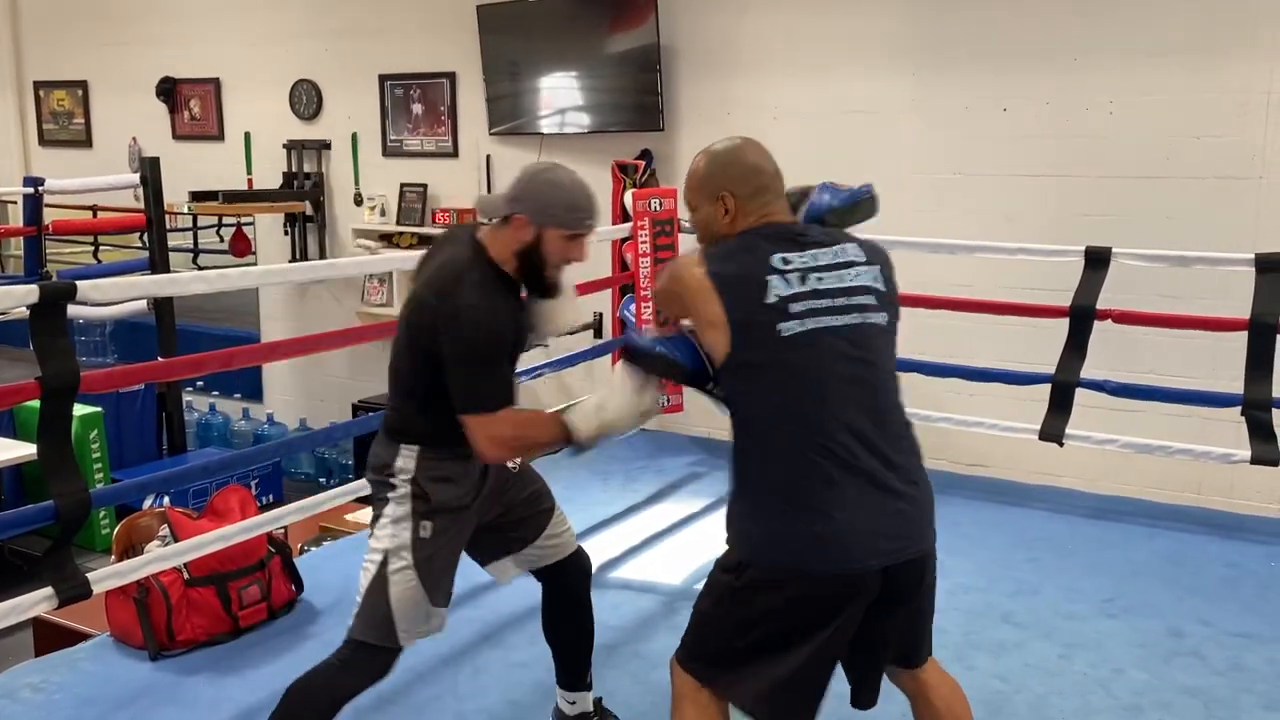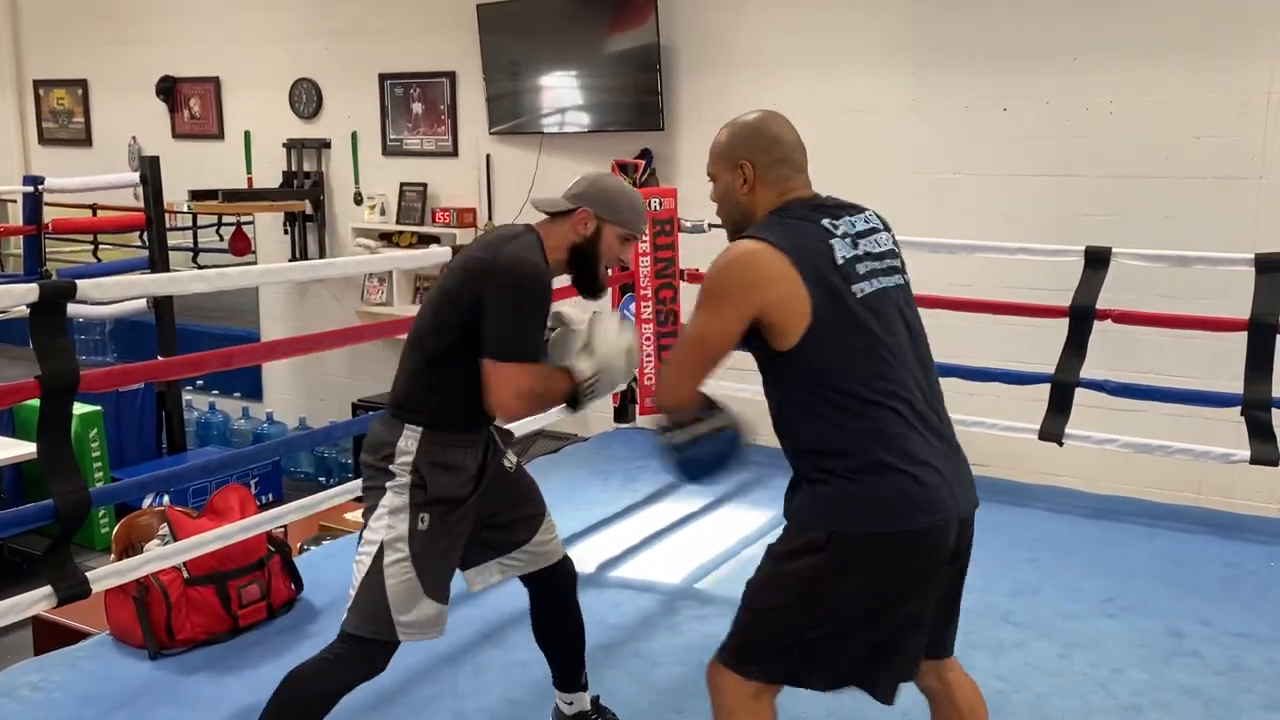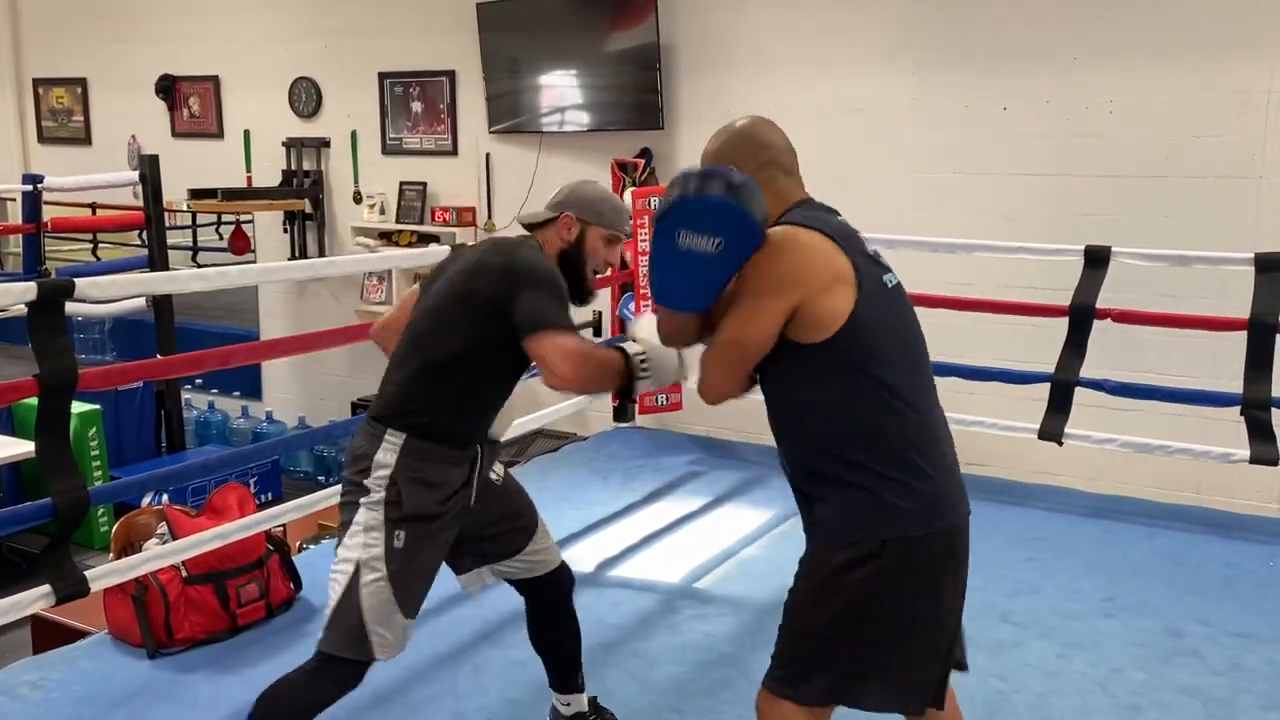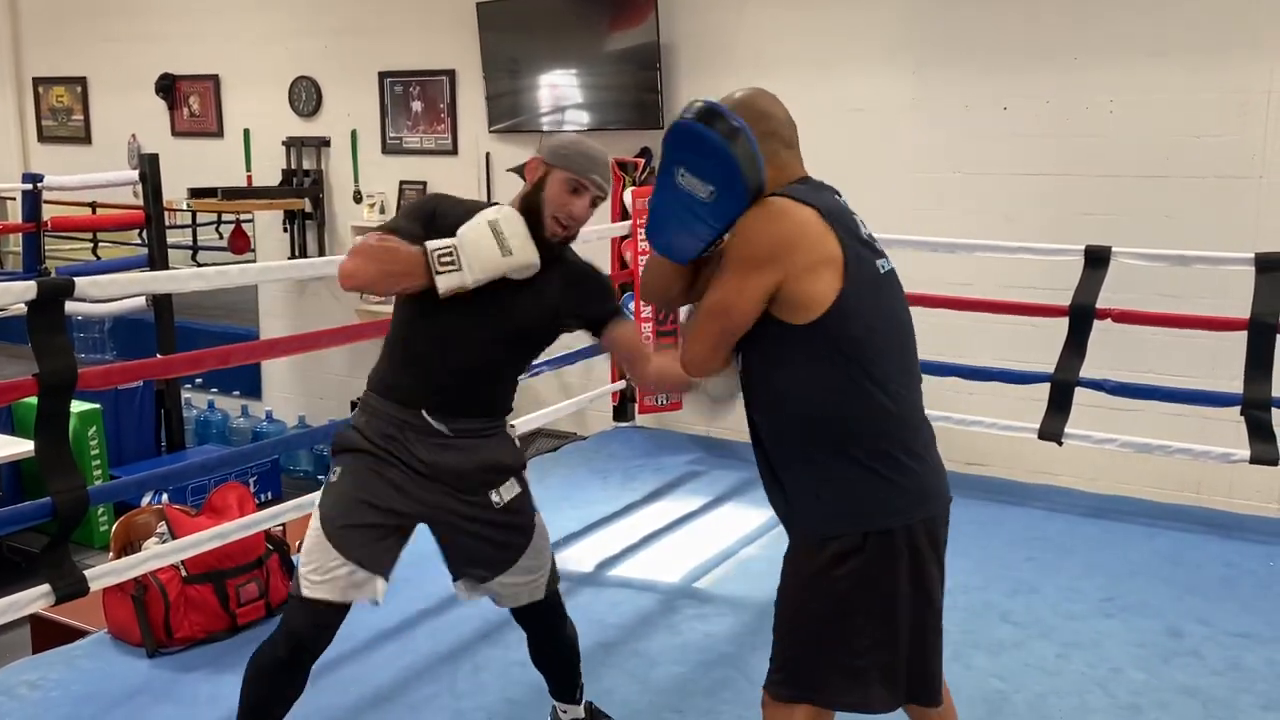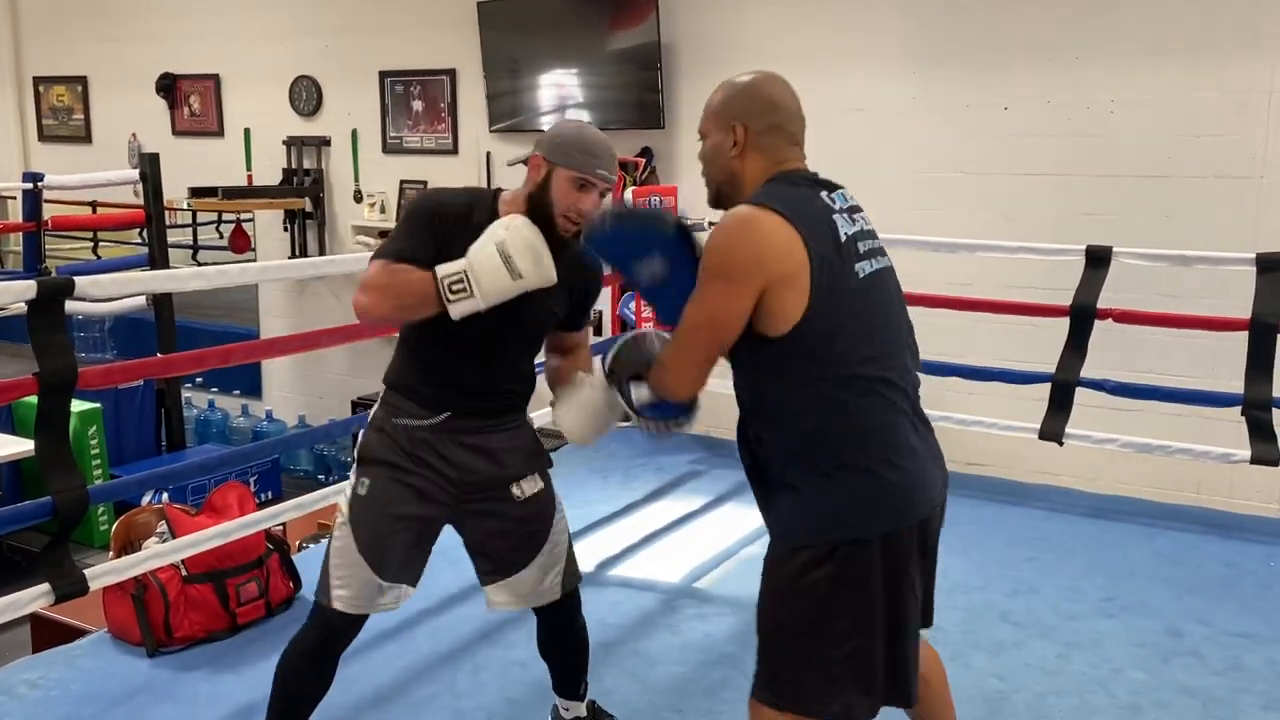
dt=0.2s
person 1, frame 1
left shoulder: (699, 277)
right shoulder: (872, 262)
left elbow: (668, 297)
left hip: (795, 546)
right hip: (904, 525)
right knee: (914, 666)
person 1, frame 2
left shoulder: (753, 261)
right shoulder: (870, 227)
left elbow: (676, 387)
left wrist: (694, 419)
left hip: (861, 514)
right hip: (945, 494)
right knee: (933, 660)
person 1, frame 3
left shoulder: (787, 249)
right shoulder: (824, 235)
left elbow: (718, 383)
right elbow: (677, 333)
left hip: (883, 519)
right hip: (924, 502)
right knee: (918, 668)
person 1, frame 4
left shoulder: (777, 224)
right shoulder: (812, 214)
left elbow: (697, 356)
right elbow: (660, 290)
right wrist: (685, 225)
left hip: (862, 510)
right hip: (896, 493)
right knee: (902, 659)
person 1, frame 5
left shoulder: (751, 229)
right shoulder: (829, 206)
left elbow: (678, 381)
left wrist: (644, 362)
left hip: (843, 508)
right hip: (906, 481)
right knee: (896, 639)
person 2, frame 1
left shoulder: (480, 247)
right shoulder: (472, 304)
right elbow: (494, 437)
left wrist: (536, 314)
right wrist: (595, 418)
left hip: (483, 457)
right hip: (426, 472)
left knee: (569, 572)
right knee: (371, 652)
person 2, frame 2
left shoulder: (516, 247)
right shoulder: (519, 266)
right elbow: (511, 395)
left wrist: (573, 348)
right wrist: (592, 371)
left hip: (473, 450)
right hip: (422, 460)
left knee: (555, 575)
right knee: (365, 649)
person 2, frame 3
left shoulder: (496, 257)
right shoulder: (531, 271)
left elbow: (388, 331)
right elbow: (567, 367)
left wrist: (470, 392)
right wrist: (641, 360)
left hip: (462, 462)
right hip: (403, 471)
left knee: (552, 582)
right knee: (343, 663)
person 2, frame 4
left shoulder: (576, 282)
right shoulder: (444, 215)
left elbow: (646, 369)
right elbow: (355, 270)
right wrist: (461, 259)
left hip: (480, 453)
right hip: (386, 442)
left knee: (540, 607)
right knee: (307, 624)
person 2, frame 5
left shoulder: (575, 265)
right shoulder: (442, 213)
left elbow: (568, 358)
right elbow: (372, 302)
left wrist: (586, 396)
right wrist: (475, 277)
left hip: (502, 450)
right hip: (406, 441)
left knee: (561, 600)
right knee: (334, 622)
